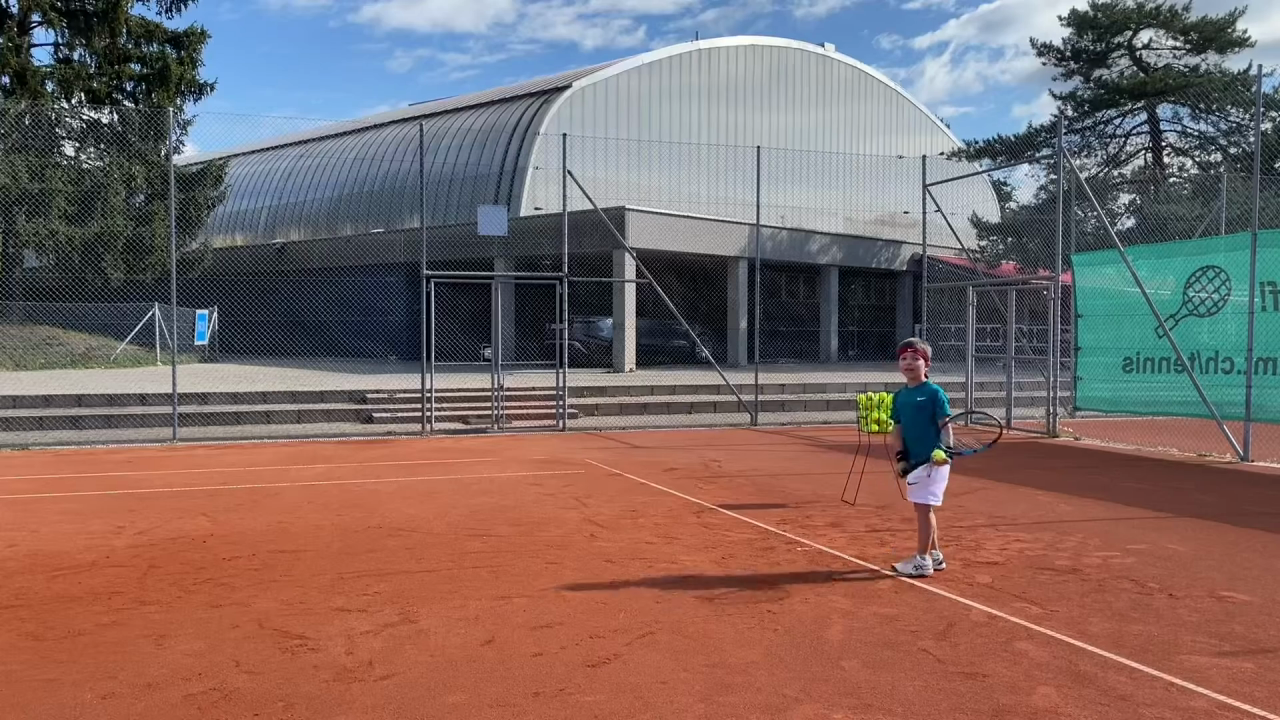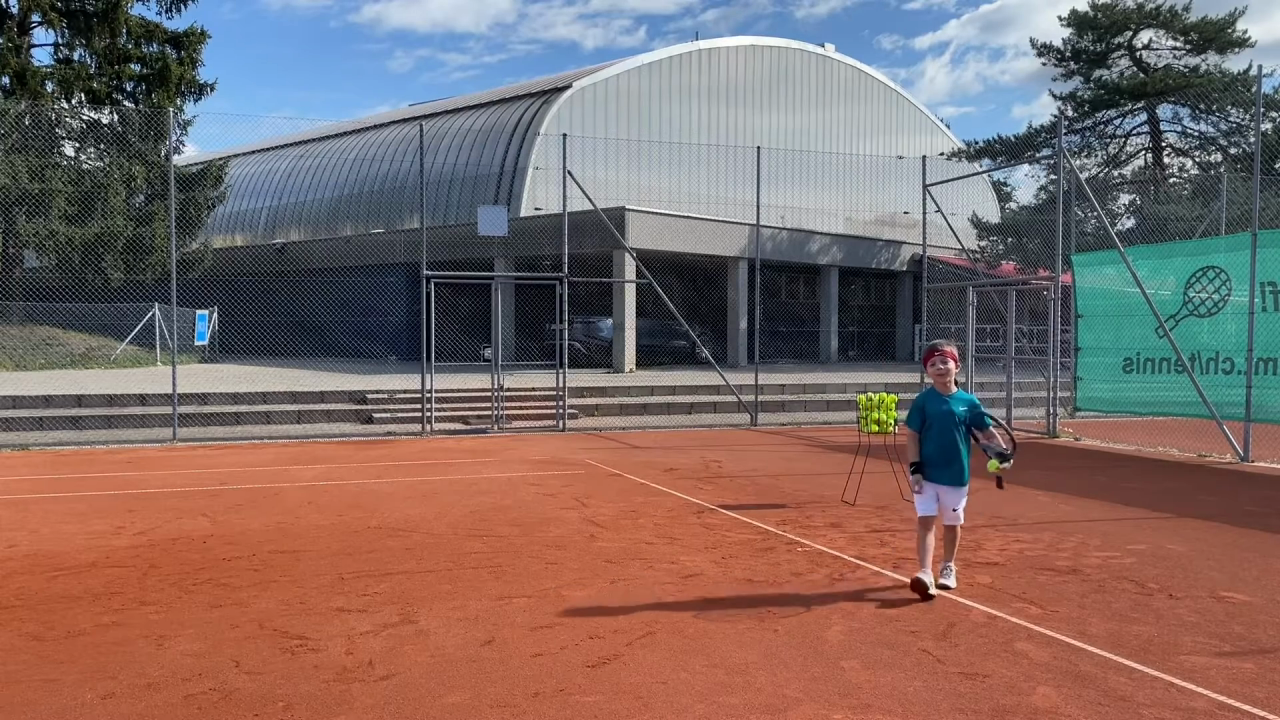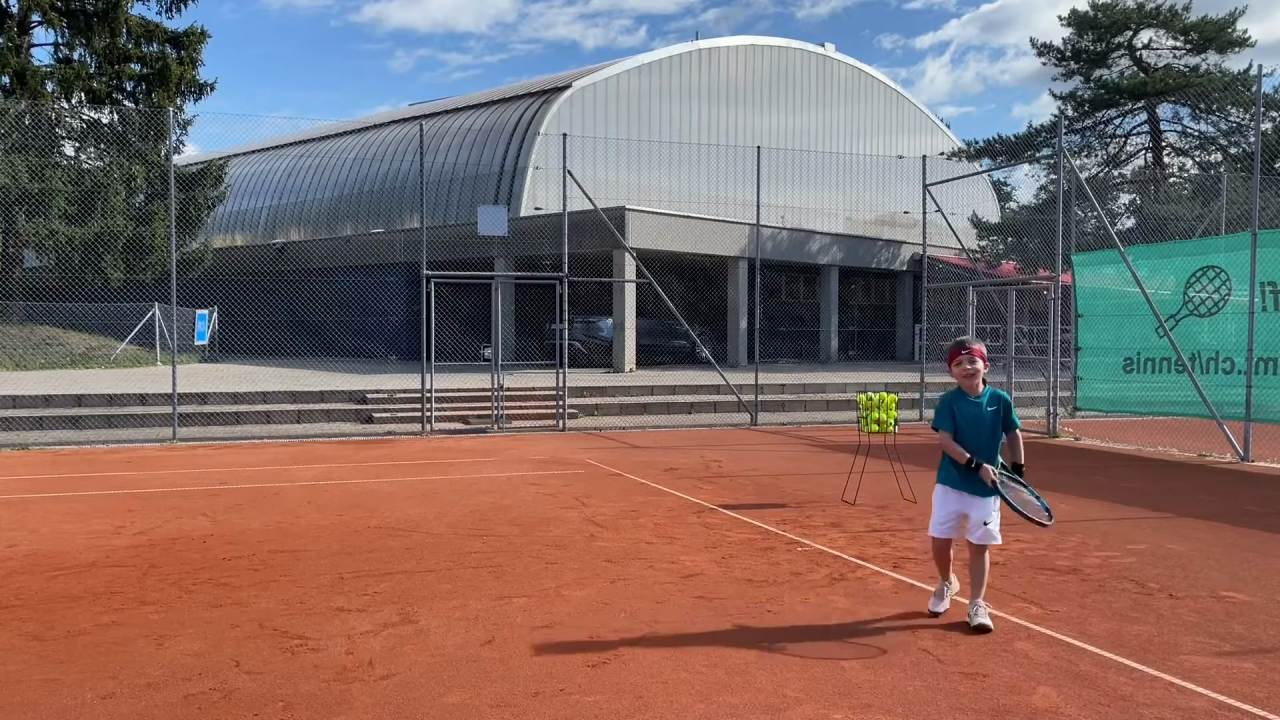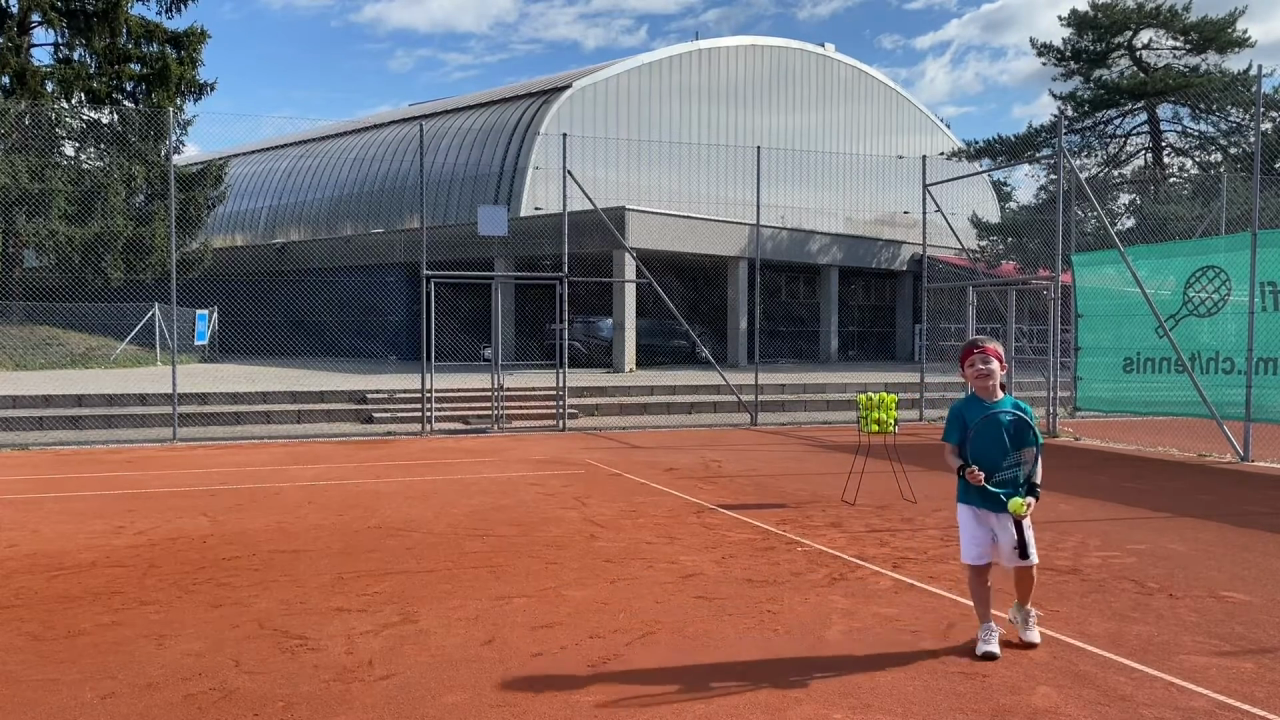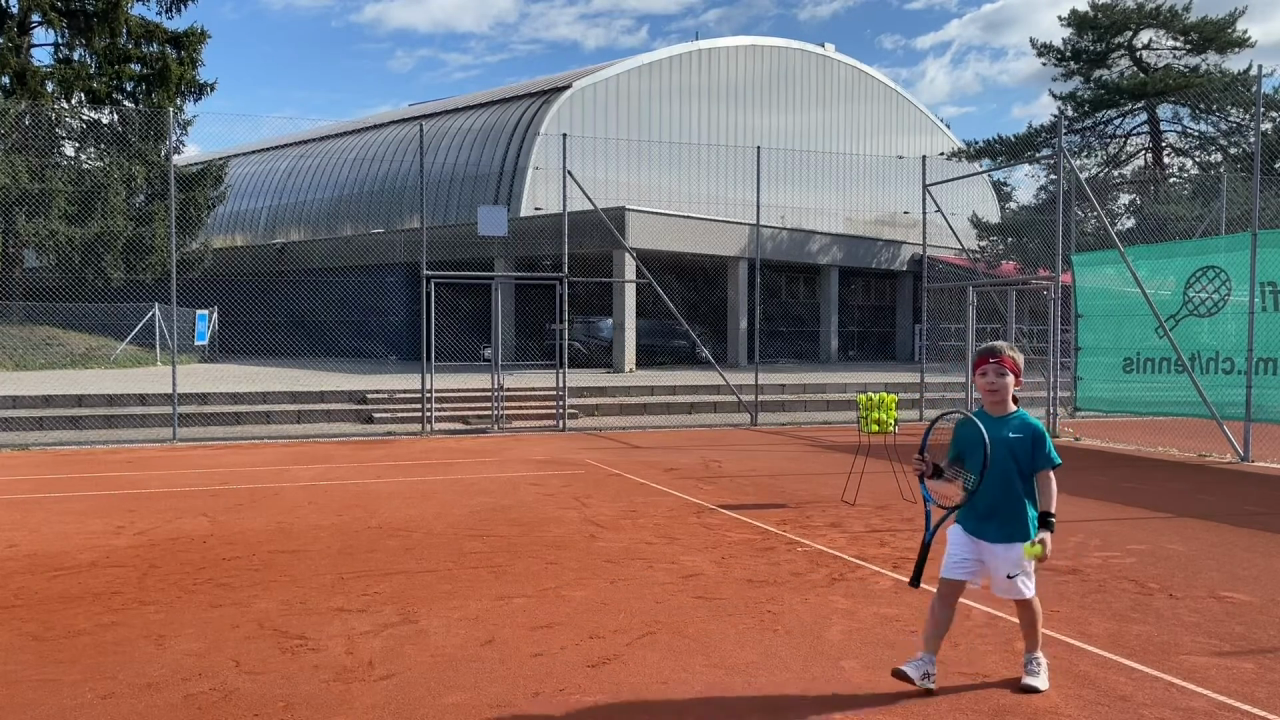
dt=1s
person 1, frame 1
left shoulder: (934, 393)
right shoulder: (899, 396)
left elbow: (944, 425)
right elbow: (897, 430)
left wrist: (946, 451)
right wrist: (900, 458)
left hip: (934, 460)
right hip: (915, 461)
left knee: (923, 506)
right knee: (922, 507)
left ankle: (922, 560)
right ankle: (933, 555)
person 1, frame 2
left shoulder: (970, 402)
right shoulder: (922, 401)
left elbow: (987, 432)
right elbow: (912, 437)
right wrist: (915, 470)
left hip: (957, 476)
right hip: (926, 474)
left knee: (952, 524)
right knee: (926, 521)
left ankle: (948, 567)
right ankle: (924, 573)
person 1, frame 3
left shoulder: (1001, 400)
right shoulder: (948, 401)
left elbow: (1013, 436)
right elbow: (946, 442)
left wrist: (1017, 470)
right wrist: (976, 465)
left hip: (986, 489)
right hip: (951, 484)
left knee: (979, 546)
right knee: (940, 541)
left ankle: (977, 605)
right ankle: (946, 582)
person 1, frame 4
left shoulder: (1020, 410)
right shoulder: (960, 410)
right elbow: (950, 453)
left wrist: (1032, 492)
right wrist: (964, 471)
left hip: (1011, 502)
right hip: (974, 502)
left knee: (1026, 565)
right knee: (978, 567)
left ankle: (1023, 611)
right ankle: (987, 629)
person 1, frame 5
left shoulder: (1031, 429)
left elbow: (1046, 479)
left wrist: (1046, 525)
right wrist: (933, 471)
left hip: (1014, 531)
right hip: (967, 525)
left knee: (1023, 597)
right knee: (947, 589)
left ankle: (1034, 660)
right ankle: (925, 663)
